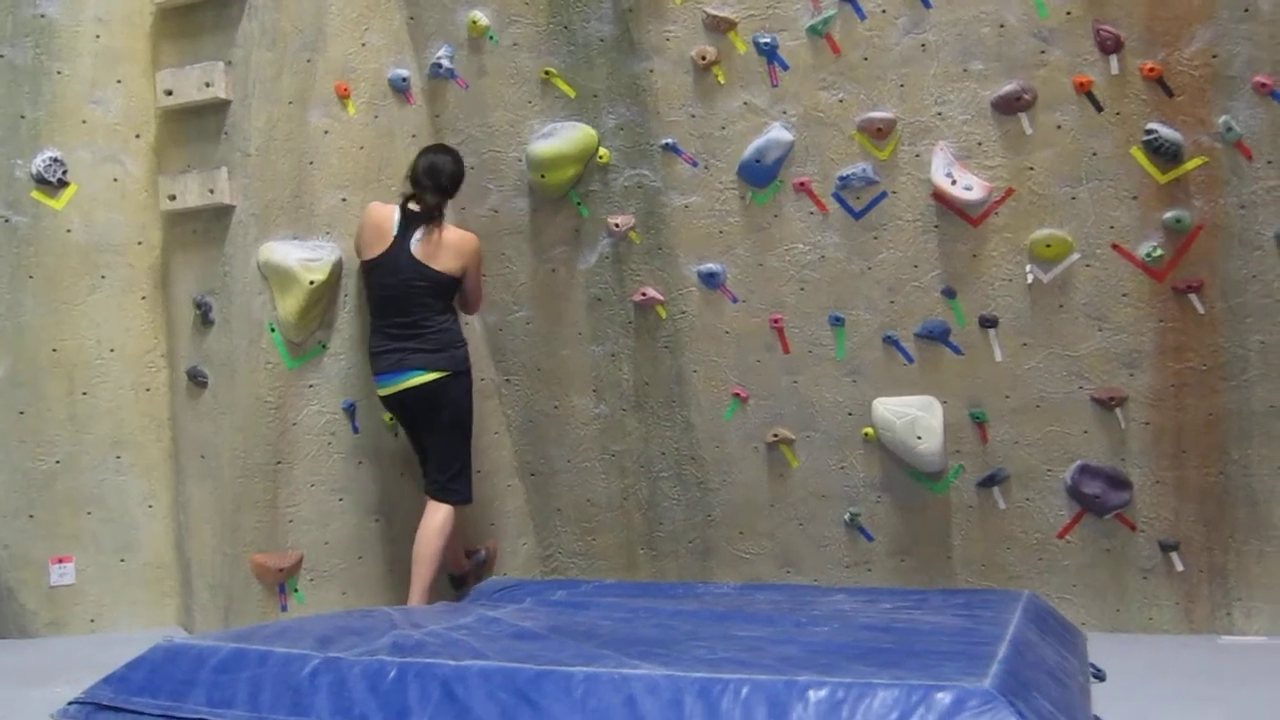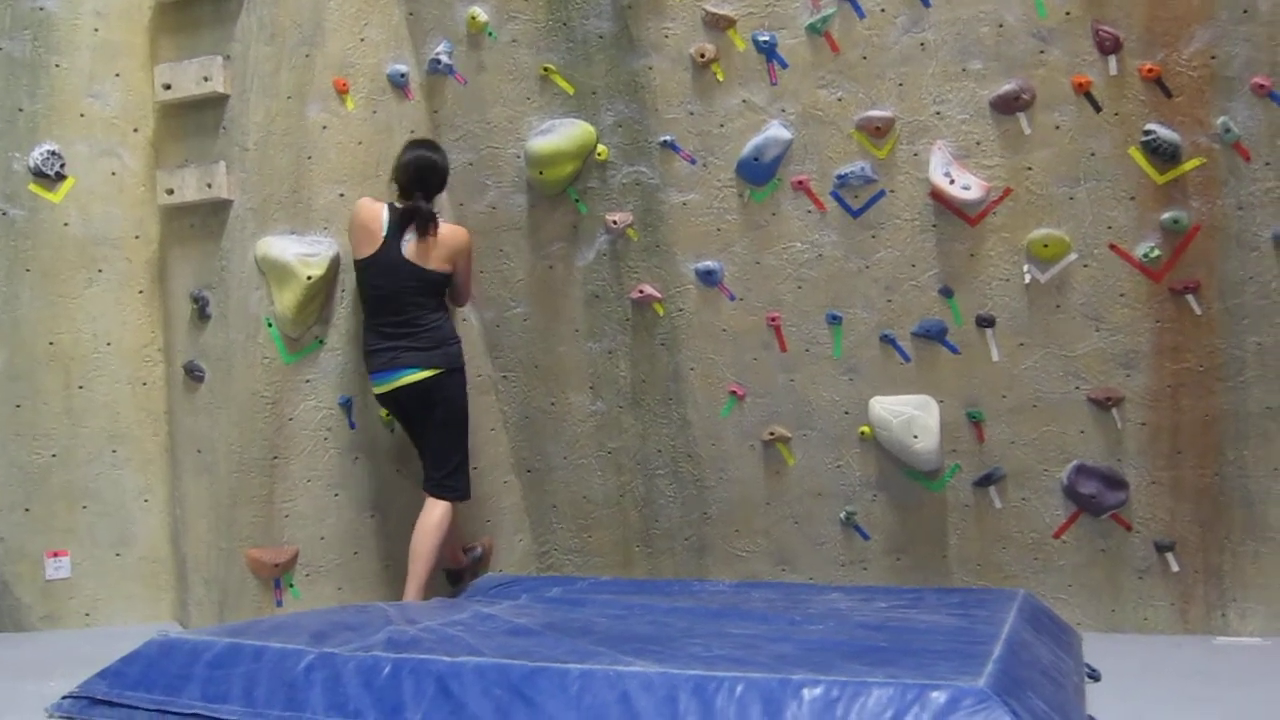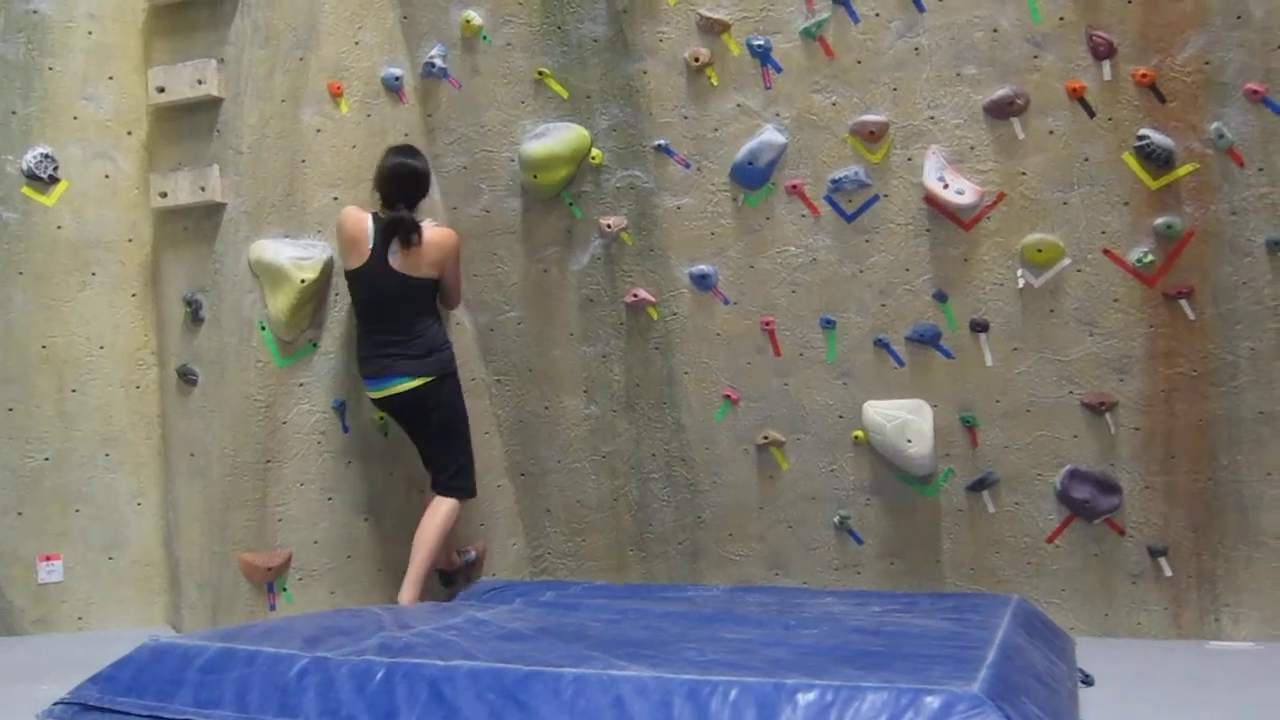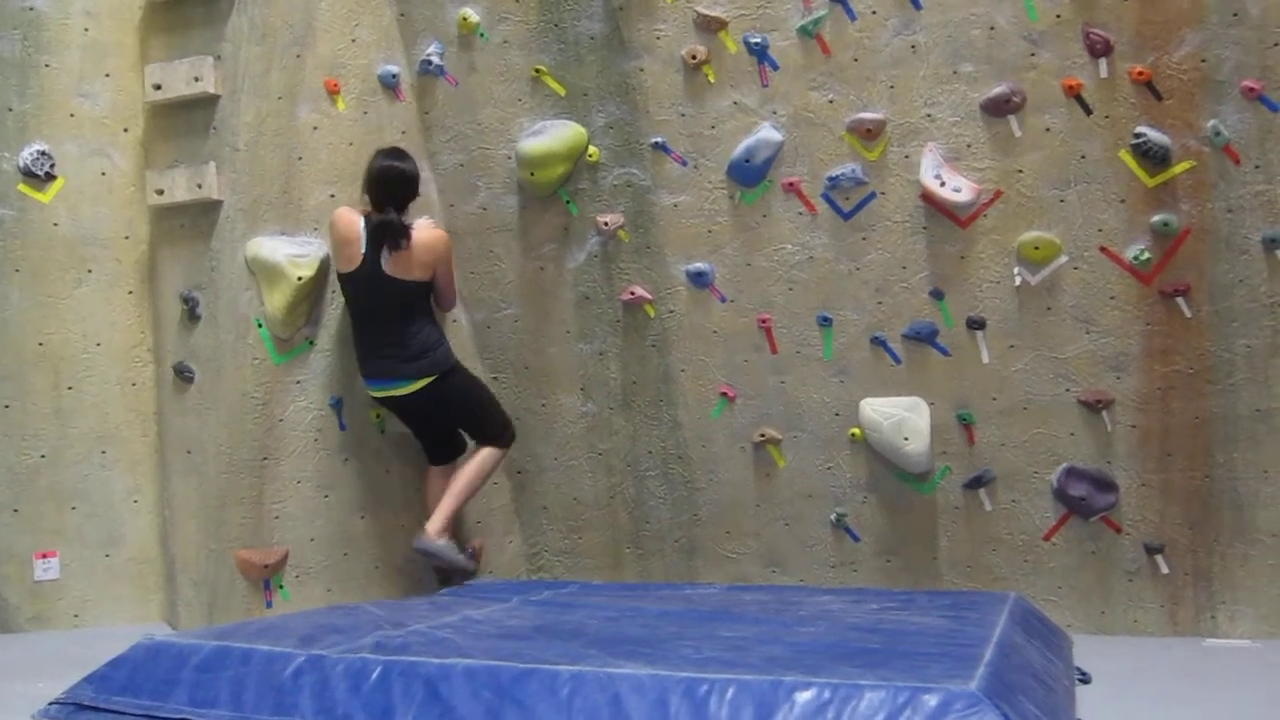
dt=0.2s
person 1, frame 1
left shoulder: (374, 216)
right shoulder: (463, 243)
left hip: (389, 376)
right hip: (441, 372)
left knee: (438, 476)
right knee: (445, 490)
left ankle: (459, 565)
right ankle: (414, 610)
person 1, frame 2
left shoulder: (365, 214)
right shoulder: (454, 238)
left hip: (383, 374)
right hip: (435, 368)
left knee: (438, 469)
right knee: (443, 487)
left ankle: (455, 559)
right ankle: (410, 606)
person 1, frame 3
left shoulder: (350, 223)
right shoulder: (442, 240)
left hip: (377, 379)
right hip: (428, 373)
left knee: (440, 467)
right knee: (452, 486)
left ankle: (449, 561)
right ankle: (407, 600)
person 1, frame 4
left shoulder: (342, 224)
right shoulder: (432, 241)
left hip: (378, 380)
right hip: (428, 371)
left knee: (443, 452)
right knee: (498, 435)
left ankle: (444, 544)
right ankle: (436, 530)
